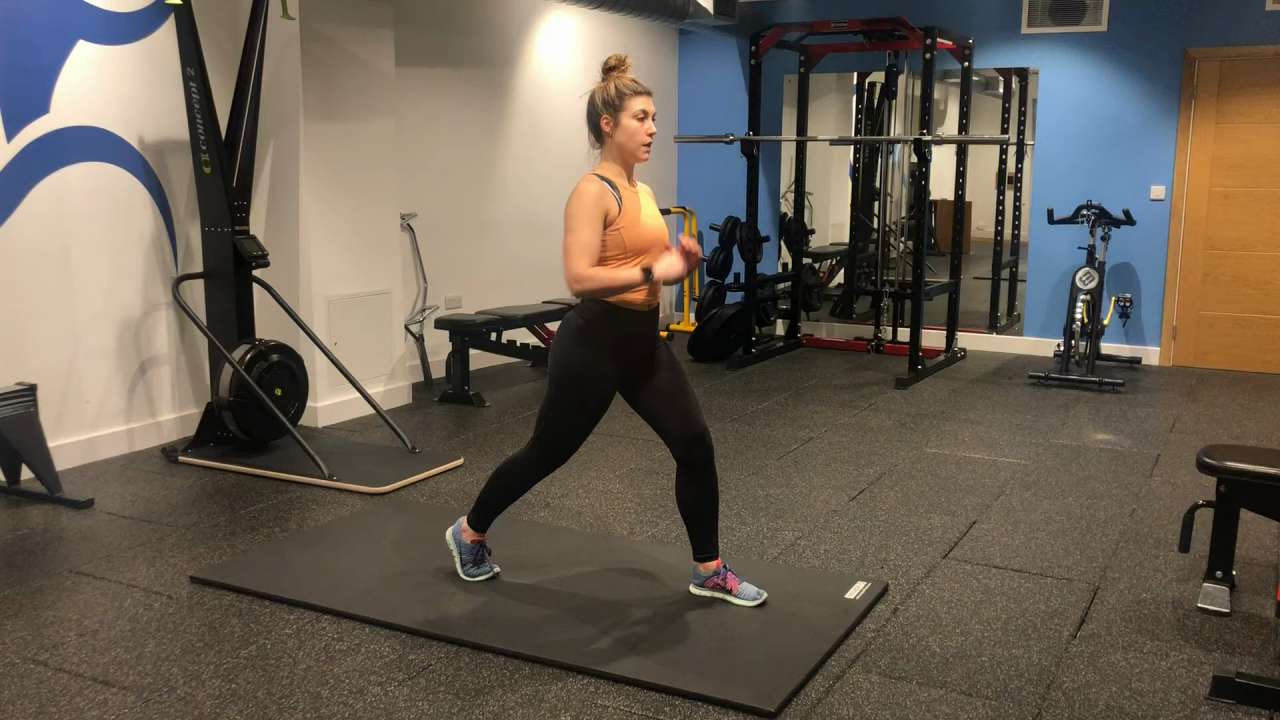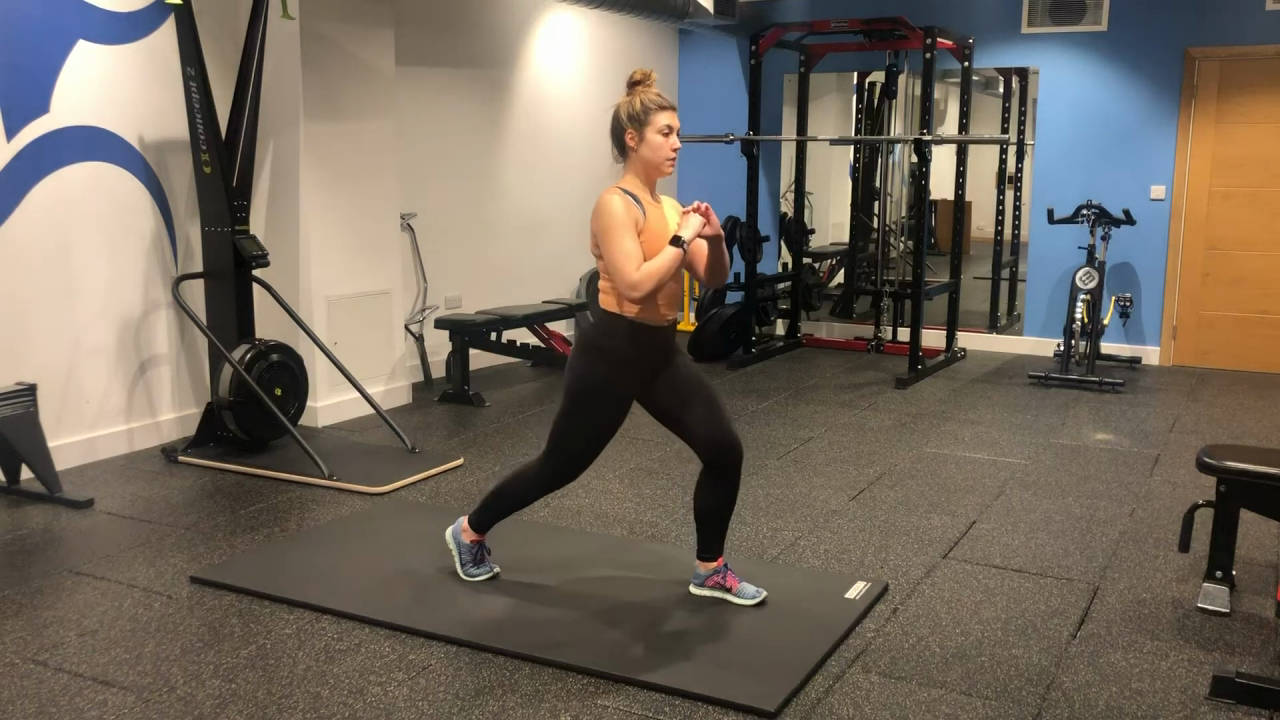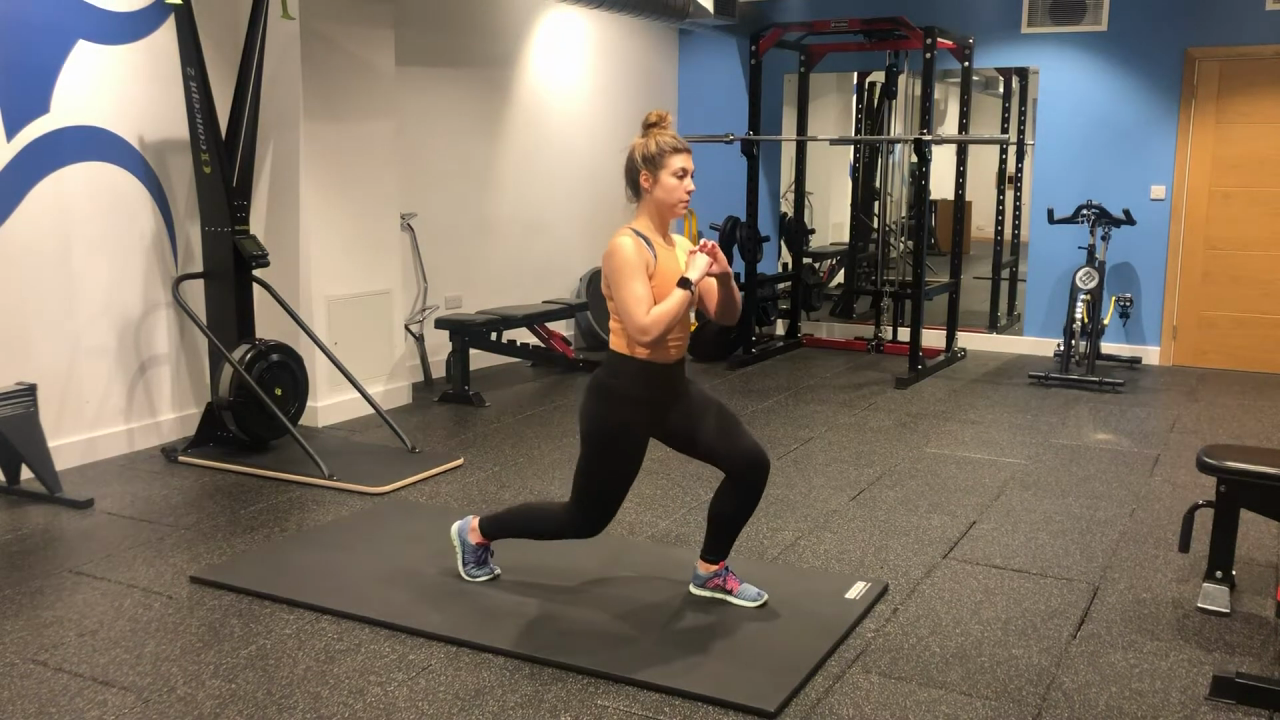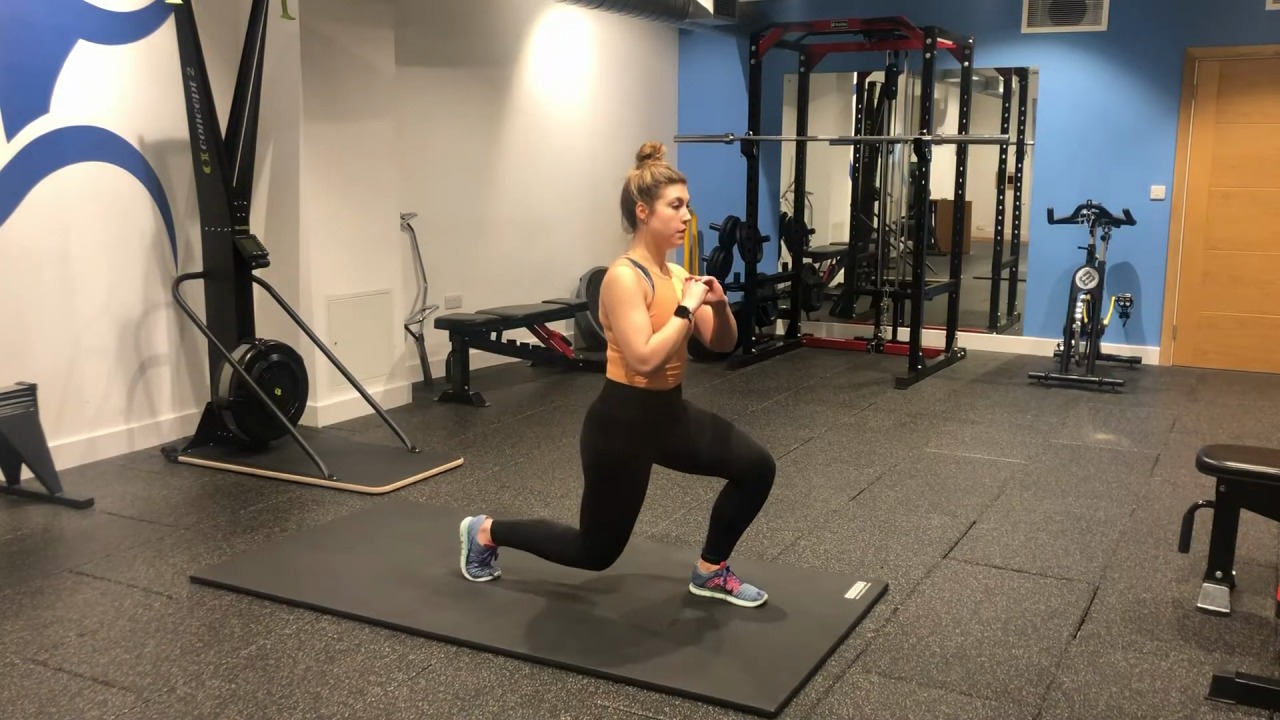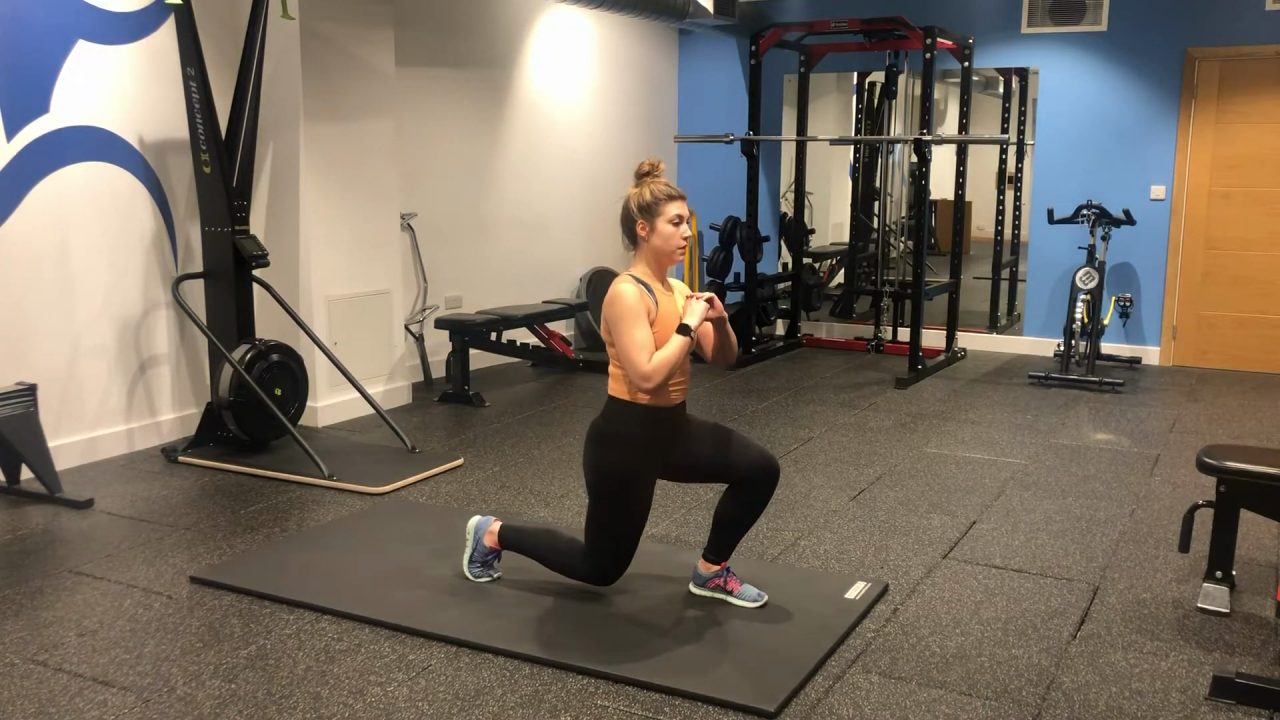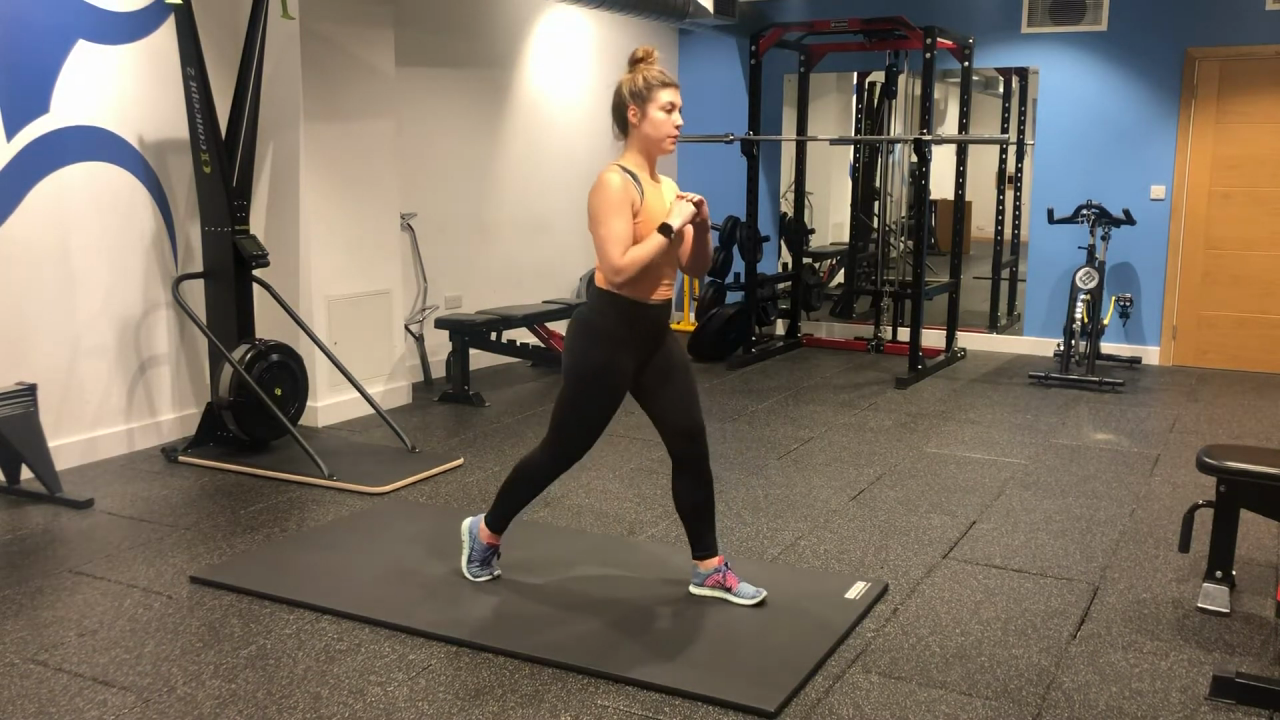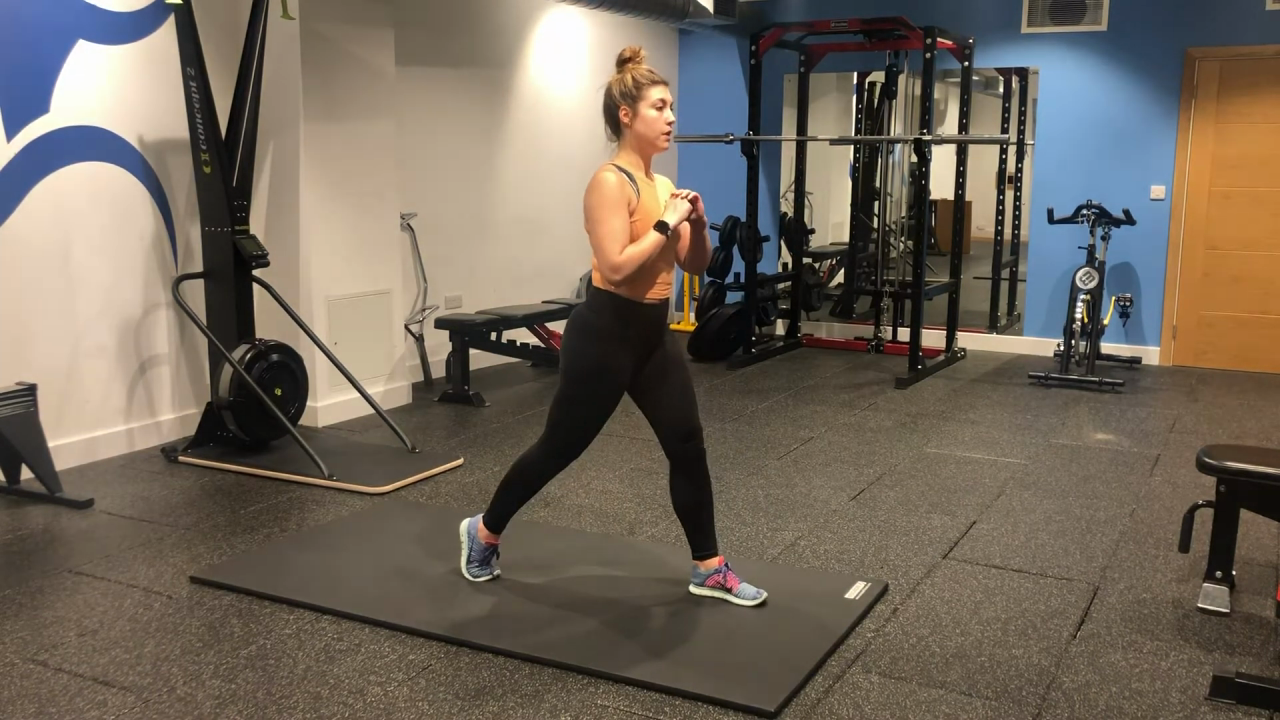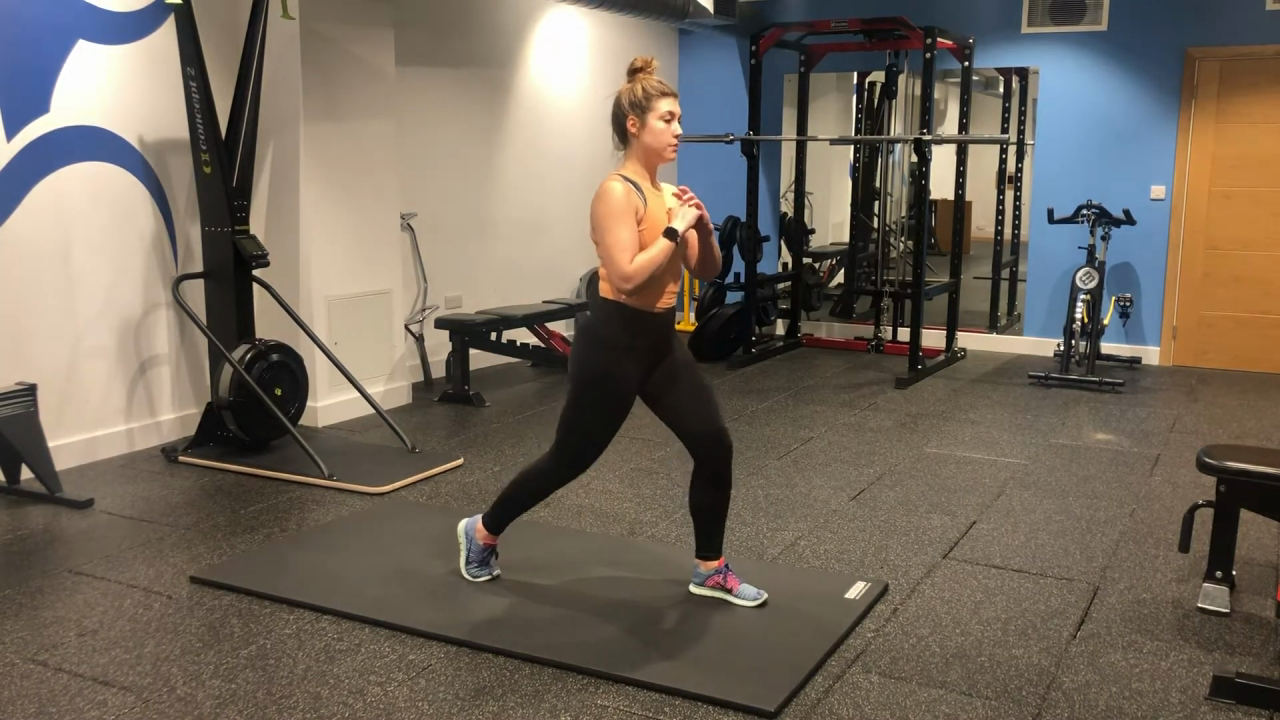
dt=0.7s
person 1, frame 1
left shoulder: (644, 193)
right shoulder: (592, 192)
right elbow: (579, 276)
left wrist: (682, 258)
right wrist: (653, 271)
left hip: (644, 339)
right hip: (593, 340)
left knee: (695, 446)
right knee: (547, 454)
left ankle: (709, 570)
right ankle: (470, 532)
person 1, frame 2
left shoulder: (669, 207)
right shoulder: (615, 205)
left elbow: (714, 280)
right elbow: (635, 285)
left wrist: (714, 239)
right wrist: (683, 238)
left hip: (662, 352)
right hip: (611, 352)
left knee: (725, 450)
right knee: (560, 467)
left ankle: (710, 570)
right ankle: (469, 532)
person 1, frame 3
left shoulder: (680, 245)
right shoulder: (626, 247)
left elbow: (727, 317)
right elbow: (645, 328)
left wrist: (723, 276)
right wrist: (689, 280)
left hip: (671, 387)
right hip: (623, 392)
left knee: (751, 463)
right knee: (587, 516)
left ankle: (710, 572)
right ankle: (476, 531)
person 1, frame 4
left shoulder: (675, 274)
right shoulder: (624, 277)
left elbow: (723, 344)
right elbow: (644, 359)
left wrist: (718, 304)
right wrist: (688, 307)
left hip: (670, 412)
right hip: (621, 421)
left knee: (756, 467)
right knee: (596, 551)
left ankle: (710, 571)
right ankle: (485, 532)
person 1, frame 5
left shoulder: (676, 289)
right shoulder: (627, 295)
left elbow: (723, 358)
right elbow: (645, 377)
left wrist: (719, 320)
right wrist: (688, 325)
left hip: (672, 426)
right hip: (625, 437)
left knee: (761, 469)
right knee: (603, 567)
left ankle: (711, 571)
right ankle: (492, 533)
person 1, frame 6
left shoulder: (666, 184)
right shoulder: (614, 183)
left elbow: (695, 268)
right elbow: (619, 268)
left wrist: (701, 225)
right wrist: (671, 225)
left hip: (655, 334)
right hip: (607, 333)
left knee: (692, 446)
right knee: (562, 450)
left ankle: (709, 569)
right ankle: (485, 532)
person 1, frame 7
left shoulder: (662, 184)
right shoulder: (609, 183)
left elbow: (695, 264)
right elbow: (616, 267)
left wrist: (695, 221)
right wrist: (666, 223)
left hip: (652, 333)
right hip: (604, 333)
left knee: (688, 446)
right knee: (559, 448)
left ankle: (709, 569)
right ankle: (484, 531)
person 1, frame 8
left shoulder: (666, 193)
right shoulder: (617, 193)
left elbow: (707, 273)
right elbow: (626, 277)
left wrist: (702, 227)
right wrist: (675, 230)
left hip: (662, 342)
right hip: (613, 342)
left knee: (714, 447)
right knee: (570, 459)
left ankle: (711, 568)
right ankle: (482, 531)
